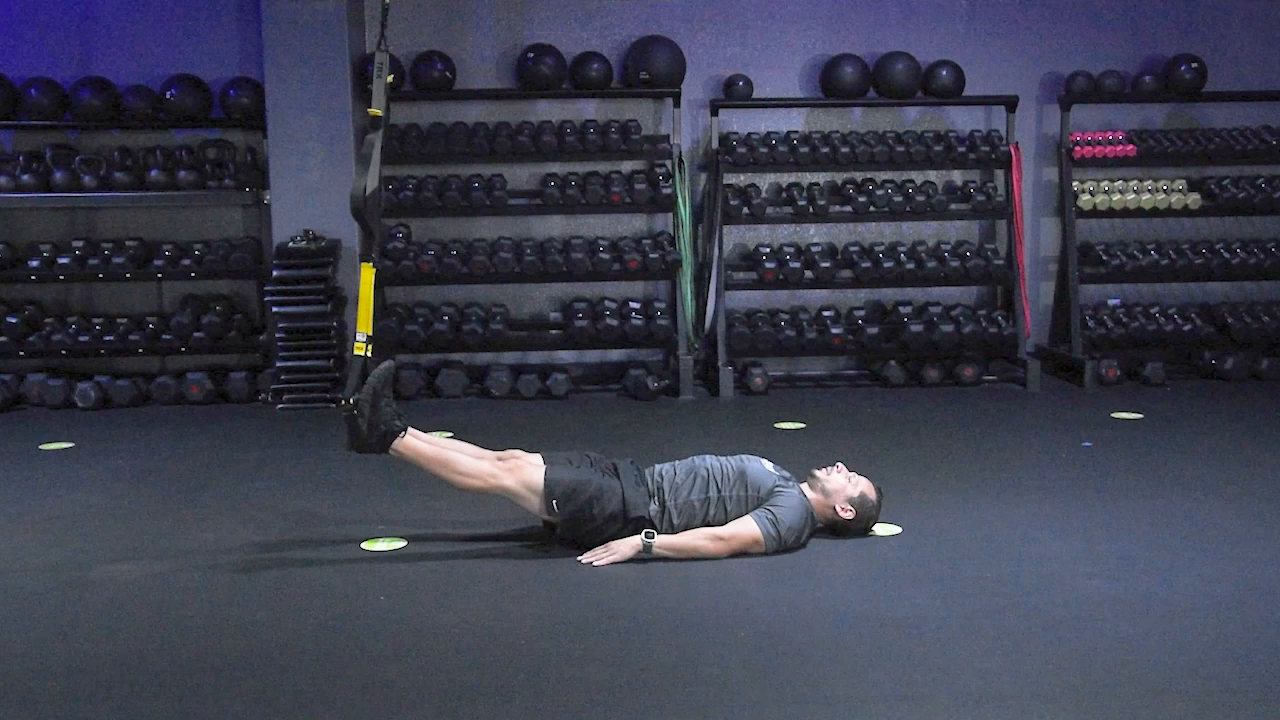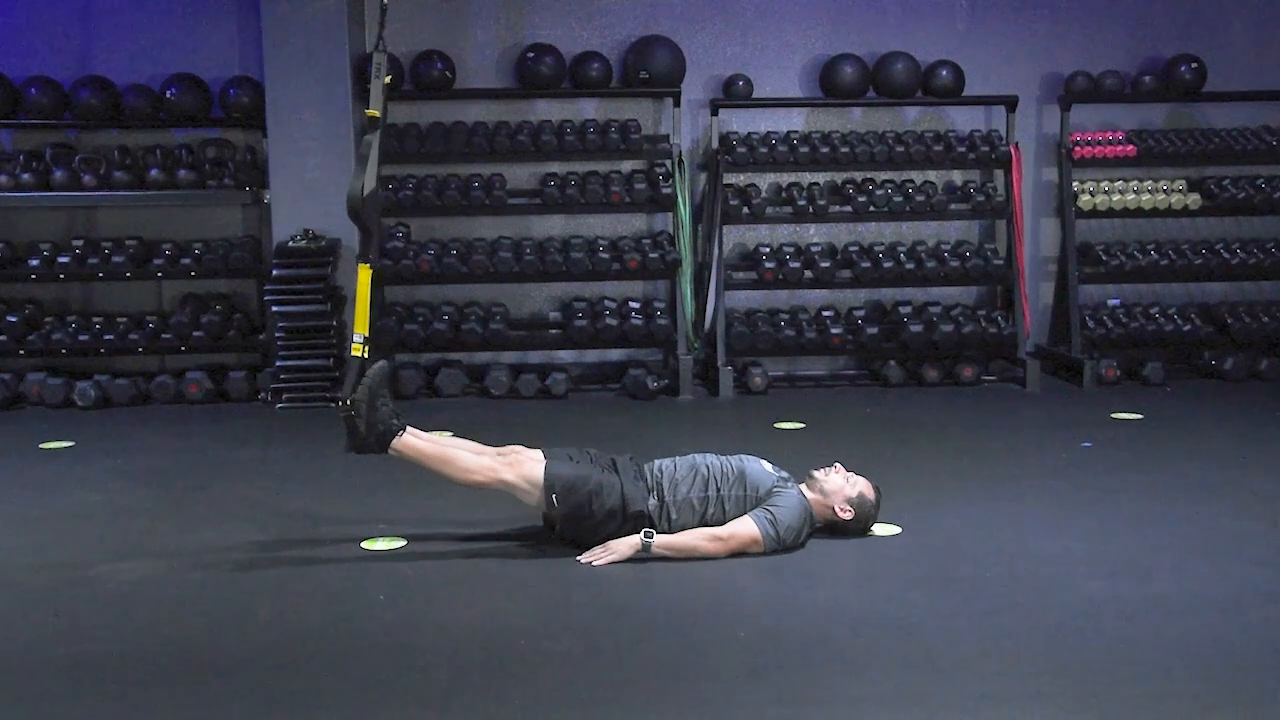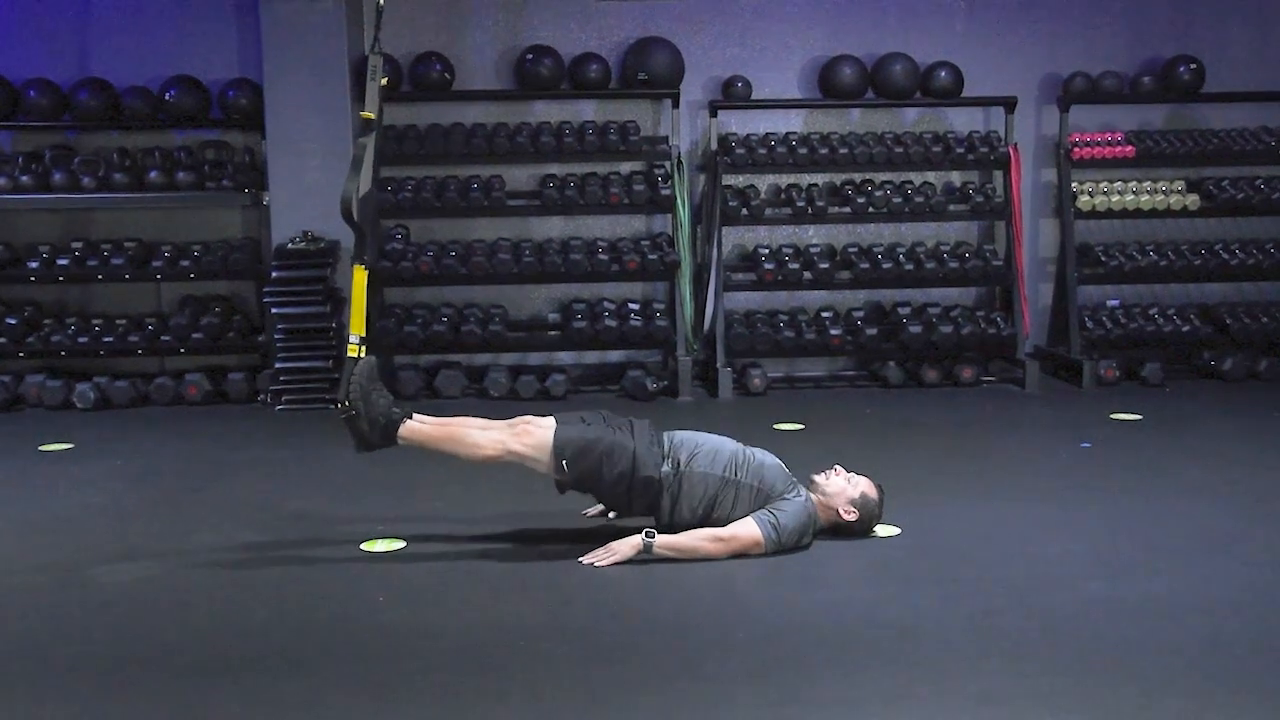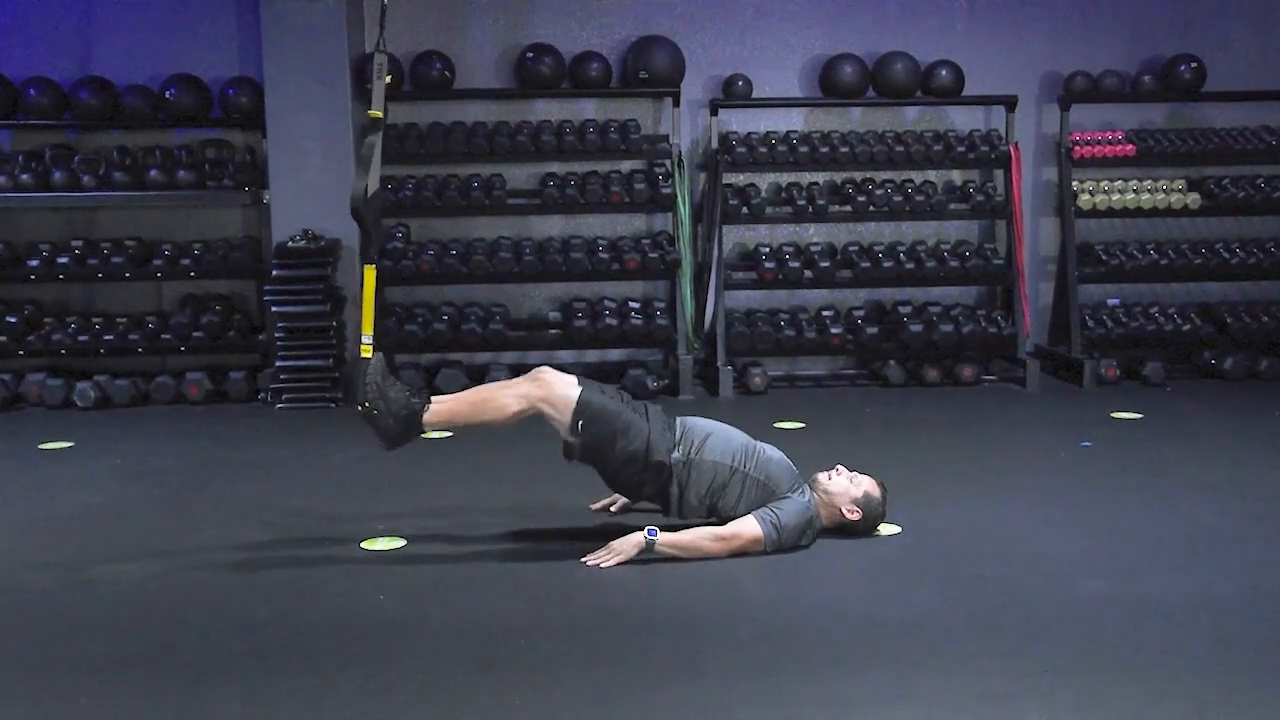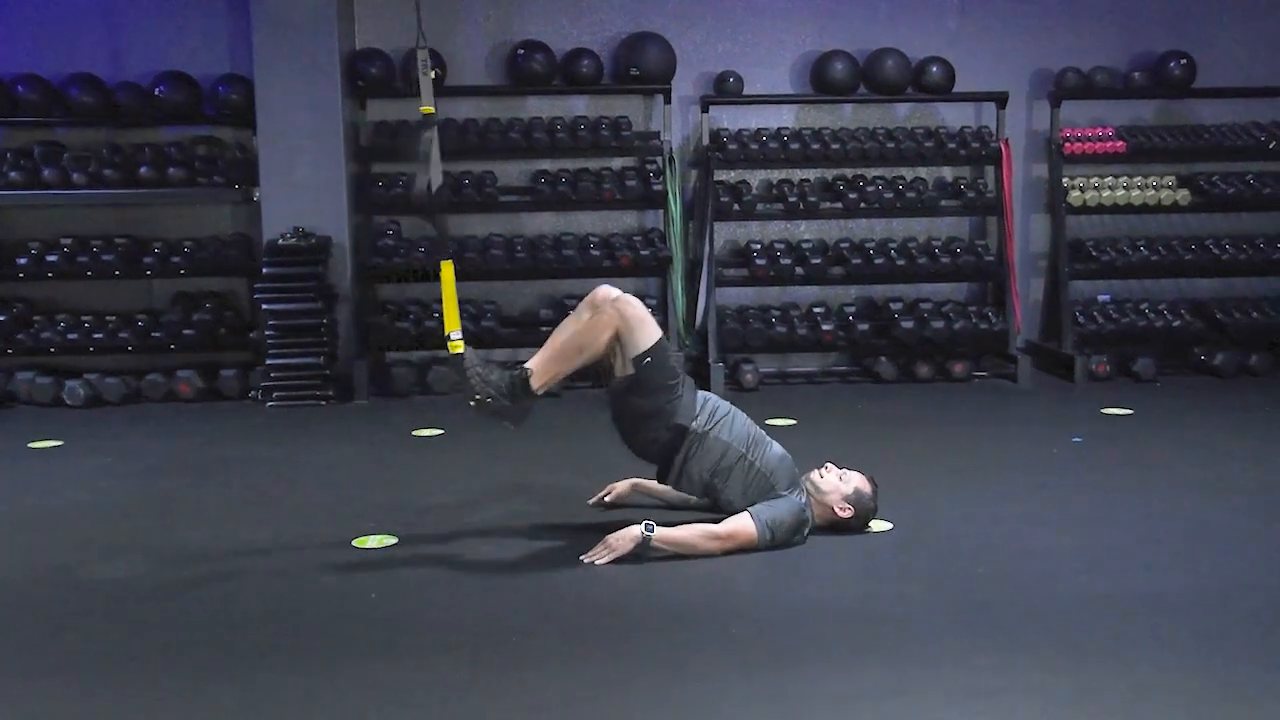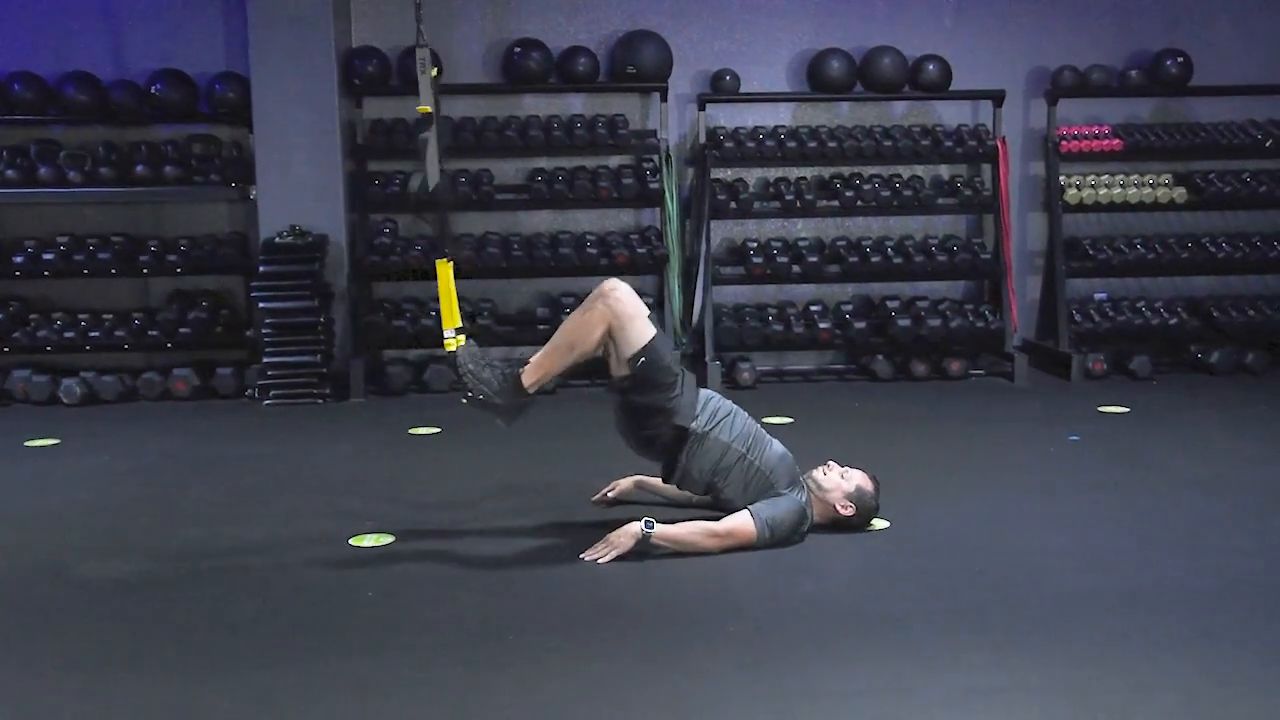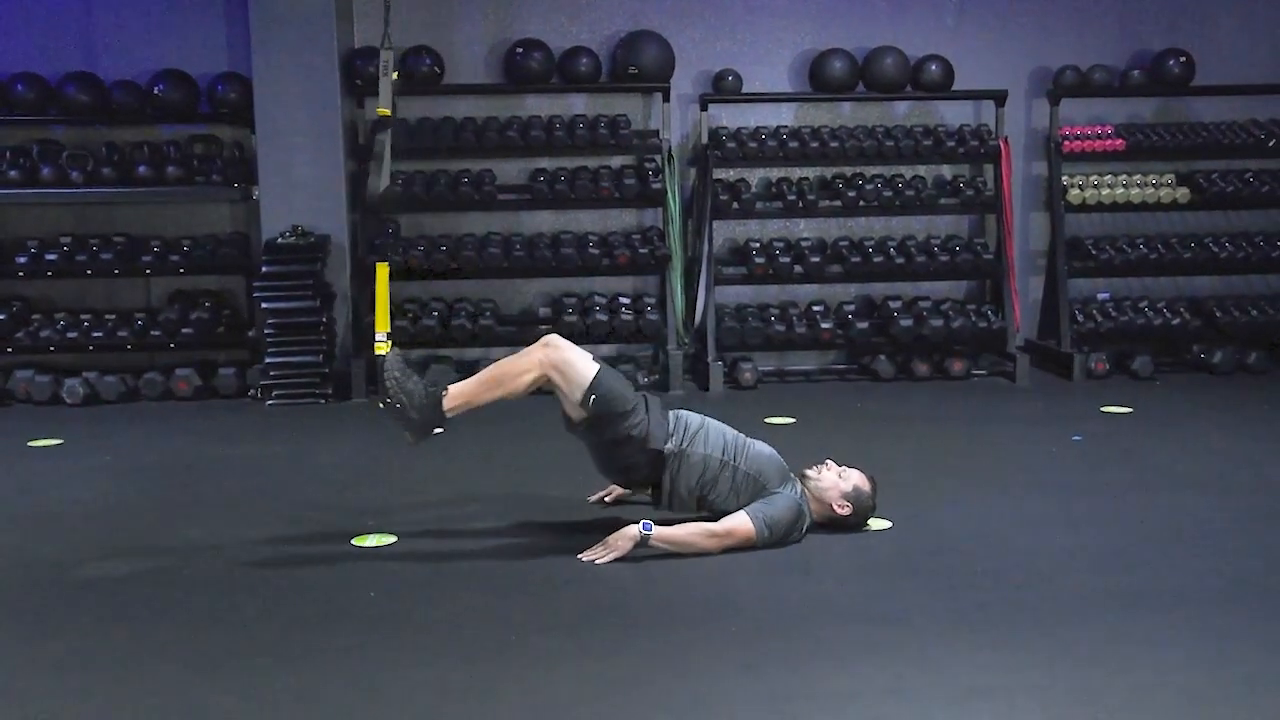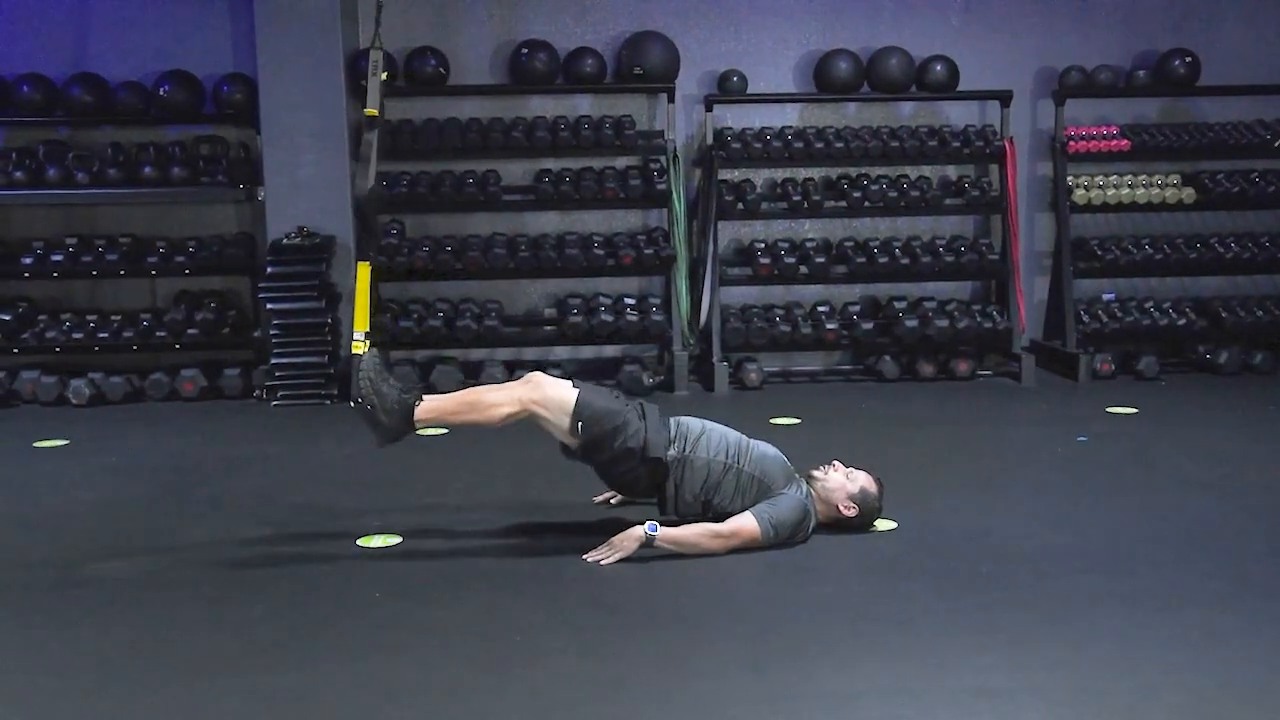
dt=0.4s
person 1, frame 1
left shoulder: (794, 514)
right shoulder: (783, 485)
left elbow: (724, 540)
left wrist: (641, 542)
left hip: (639, 508)
right hip: (641, 481)
left knee: (509, 476)
right knee: (513, 460)
left ankle: (390, 436)
right ankle: (391, 430)
person 1, frame 2
left shoulder: (794, 514)
right shoulder: (782, 485)
left elbow: (723, 540)
left wrist: (640, 541)
left hip: (638, 506)
right hip: (641, 479)
left knee: (508, 471)
right knee: (513, 455)
left ankle: (387, 437)
right ankle: (390, 430)
person 1, frame 3
left shoulder: (799, 518)
right shoulder: (790, 489)
left elbow: (725, 541)
left wrist: (643, 541)
left hip: (652, 475)
right hip: (655, 455)
left knee: (515, 441)
right knee: (523, 426)
left ankle: (391, 428)
right ankle: (395, 422)
person 1, frame 4
left shoulder: (799, 519)
right shoulder: (795, 488)
left elbow: (725, 538)
left wrist: (646, 538)
left hip: (659, 461)
right hip: (666, 443)
left knee: (543, 388)
right knee: (544, 383)
left ankle: (413, 416)
right ankle: (418, 410)
person 1, frame 5
left shoulder: (792, 517)
right shoulder: (791, 494)
left elbow: (721, 537)
left wrist: (643, 534)
left hip: (673, 428)
right hip: (684, 423)
left knee: (621, 307)
right knee: (605, 298)
left ankle: (521, 388)
right ankle: (521, 379)
person 1, frame 6
left shoulder: (792, 514)
right shoulder: (793, 490)
left elbow: (723, 534)
left wrist: (645, 531)
left hip: (673, 423)
right hip: (686, 416)
left knee: (613, 299)
right knee: (613, 294)
left ankle: (514, 388)
right ankle: (516, 380)
person 1, frame 7
left shoulder: (790, 512)
right shoulder: (785, 484)
left elbow: (721, 534)
left wrist: (644, 532)
left hip: (651, 447)
right hip: (661, 434)
left knee: (551, 352)
right knee: (553, 351)
left ankle: (433, 406)
right ankle: (438, 398)
person 1, frame 8
left shoulder: (795, 514)
right shoulder: (789, 483)
left elbow: (724, 536)
left wrist: (647, 533)
left hip: (654, 458)
right hip: (660, 439)
left knee: (533, 391)
right knee: (536, 386)
left ankle: (405, 414)
right ankle: (410, 406)
